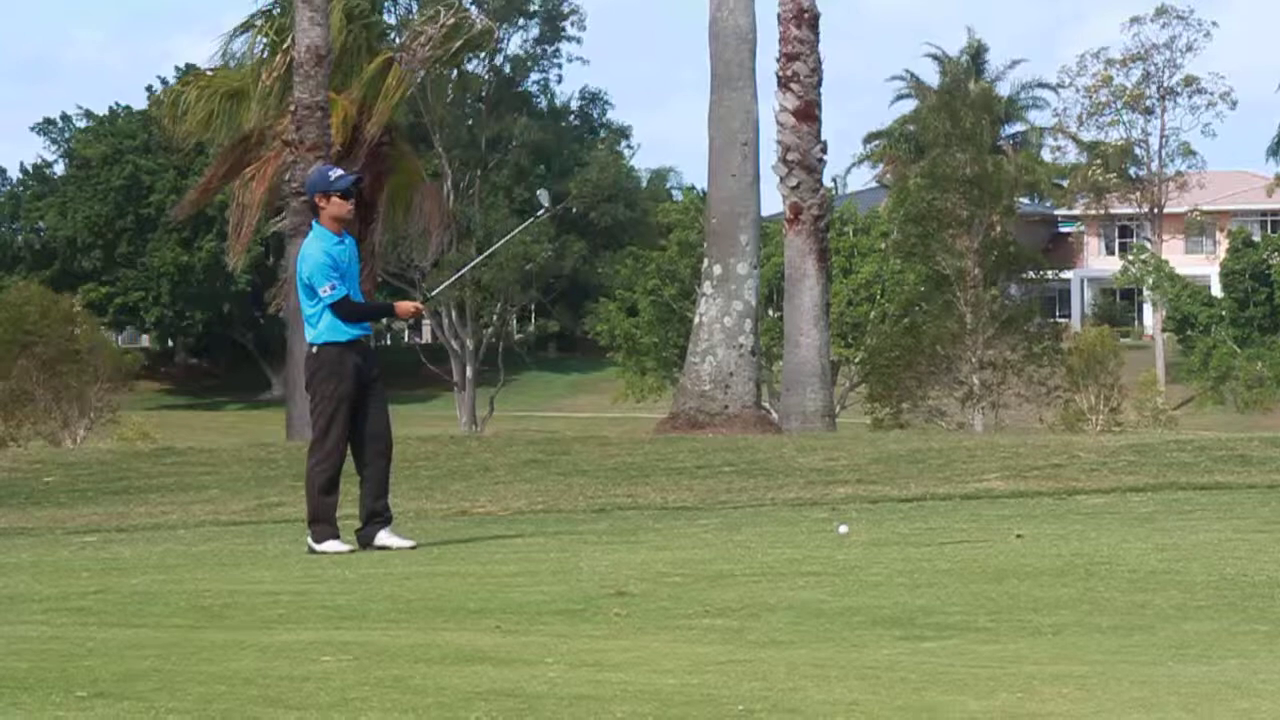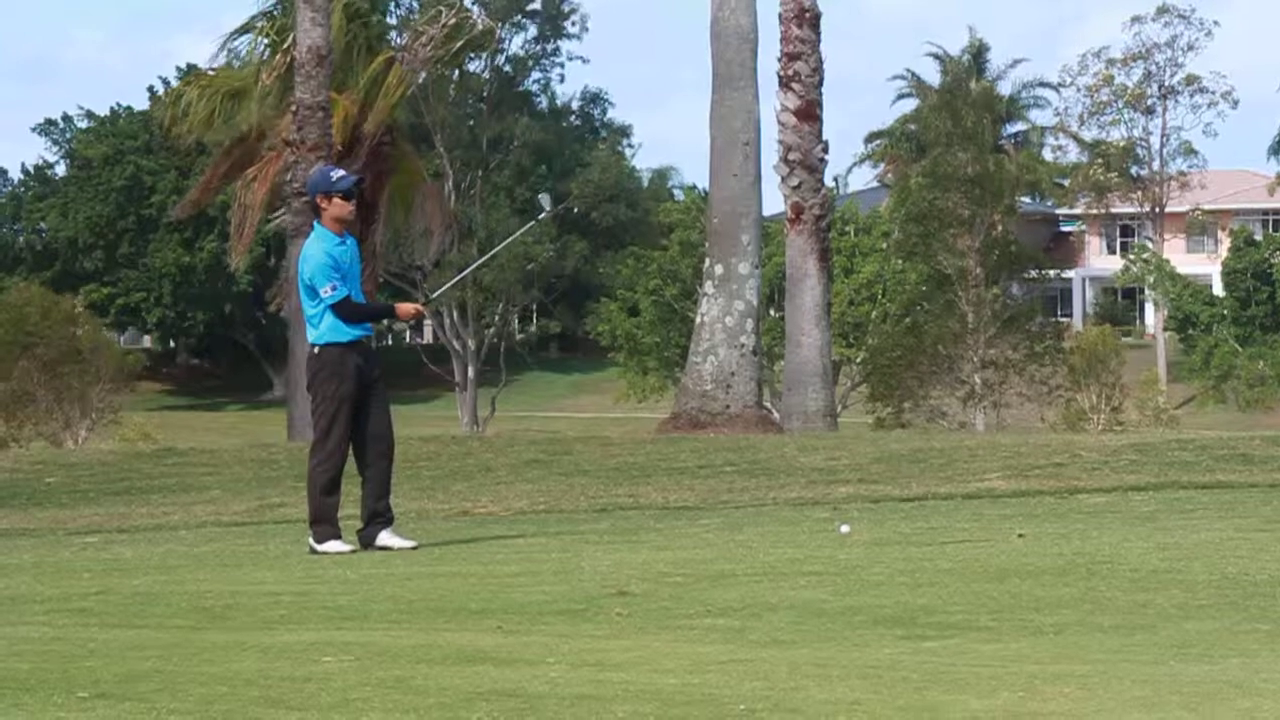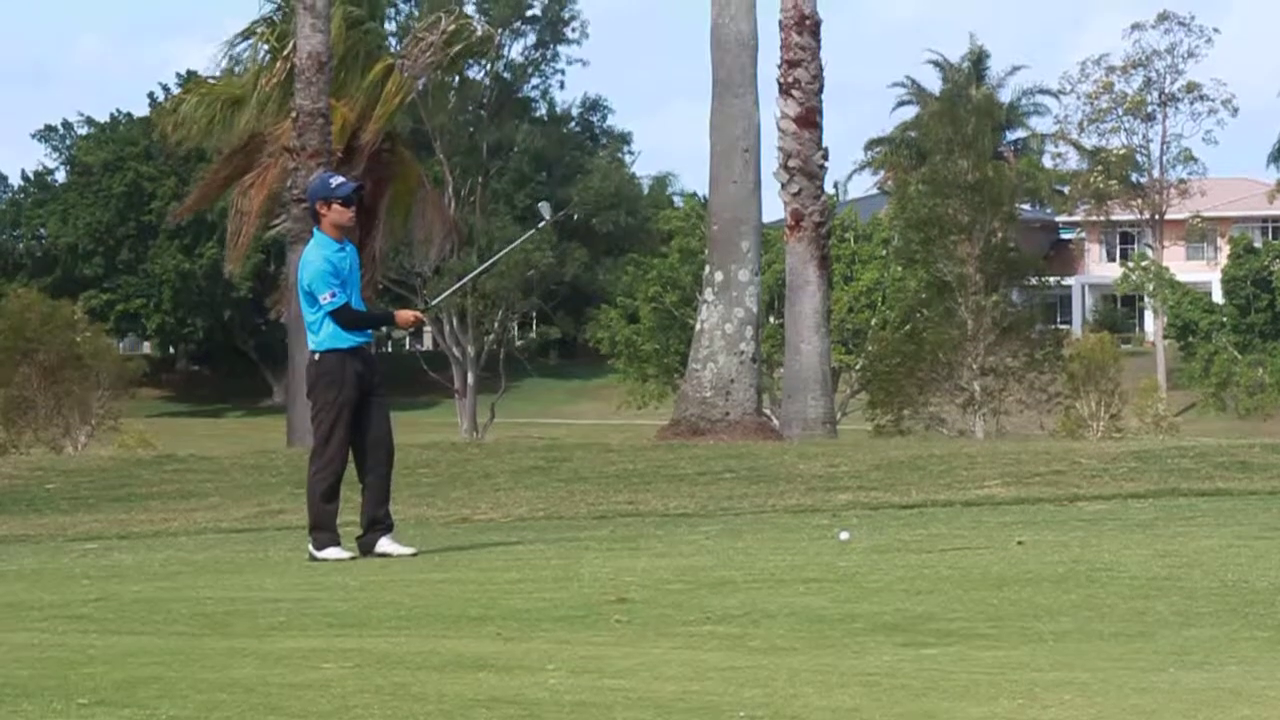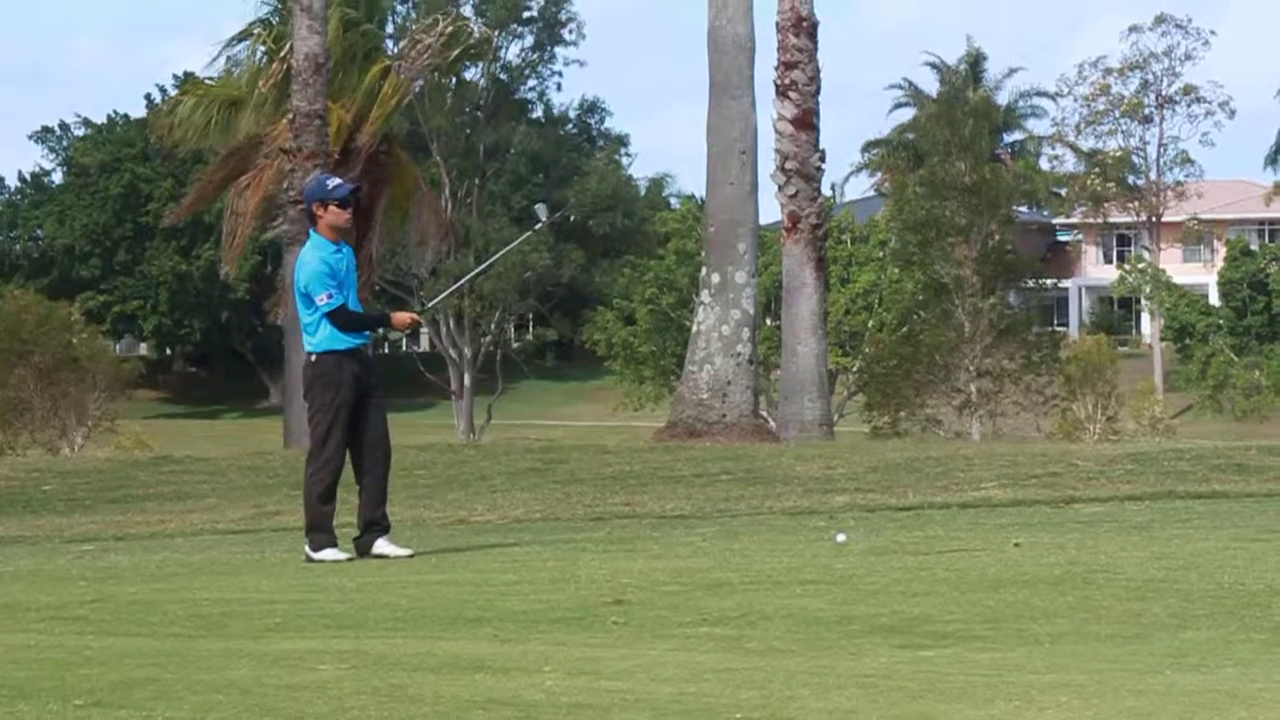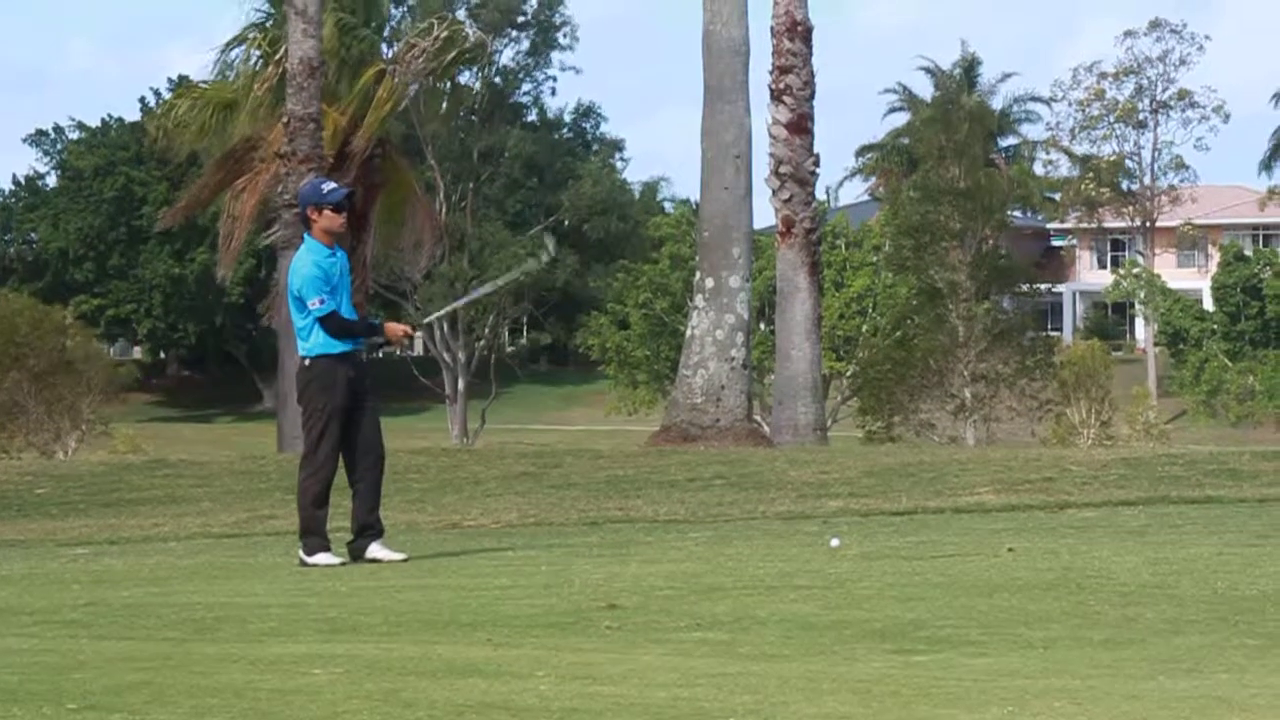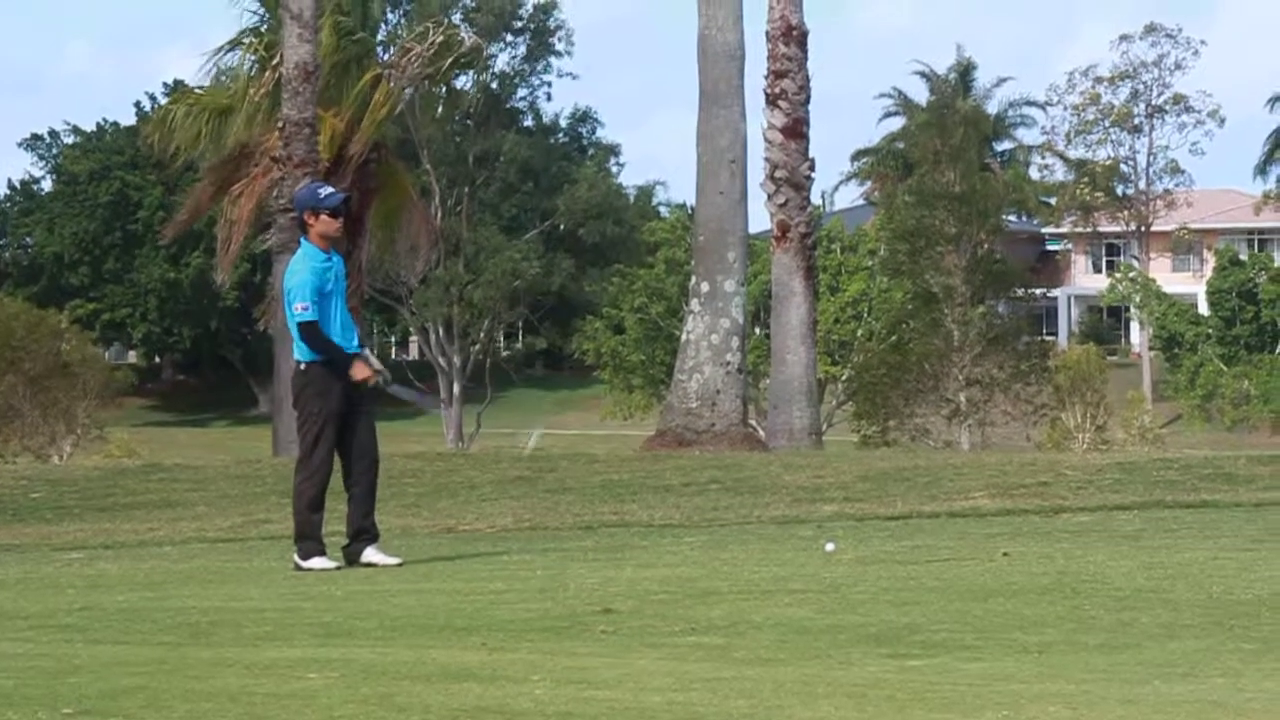
dt=0.3s
person 1, frame 1
left shoulder: (348, 242)
right shoulder: (317, 252)
right elbow: (344, 308)
left wrist: (389, 311)
right wrist: (392, 309)
left hip: (360, 351)
right hip: (331, 357)
left knee: (376, 442)
right knee: (329, 447)
left ankle: (375, 526)
right ankle: (321, 532)
person 1, frame 2
left shoulder: (349, 243)
right shoulder: (318, 253)
right elbow: (344, 310)
left wrist: (391, 314)
right wrist: (394, 311)
left hip: (362, 351)
right hip: (332, 357)
left knee: (378, 442)
right knee: (331, 447)
left ankle: (377, 527)
right ankle: (323, 533)
person 1, frame 3
left shoulder: (349, 250)
right shoulder: (318, 260)
right elbow: (344, 316)
left wrist: (389, 320)
right wrist: (393, 319)
left hip: (362, 357)
right hip: (332, 364)
left knee: (378, 449)
right knee: (331, 454)
left ankle: (376, 534)
right ankle: (322, 540)
person 1, frame 4
left shoulder: (345, 251)
right shoulder: (314, 261)
right elbow: (340, 318)
left wrist: (386, 323)
right wrist: (389, 320)
left hip: (359, 360)
right hip: (329, 365)
left knee: (375, 450)
right knee: (327, 455)
left ankle: (374, 534)
right ankle: (319, 541)
person 1, frame 5
left shoulder: (339, 256)
right shoulder: (308, 265)
right elbow: (331, 324)
left wrist: (376, 333)
right wrist: (381, 330)
left hip: (352, 363)
right hip: (323, 369)
left knee: (369, 453)
right knee: (321, 459)
left ankle: (367, 539)
right ankle: (312, 545)
person 1, frame 6
left shoulder: (335, 260)
right shoulder: (304, 269)
right elbow: (307, 332)
left wrist: (361, 356)
right wrist: (350, 365)
left hip: (346, 371)
right hip: (320, 375)
left knee: (363, 458)
right knee: (315, 464)
left ankle: (362, 543)
right ankle: (308, 549)
